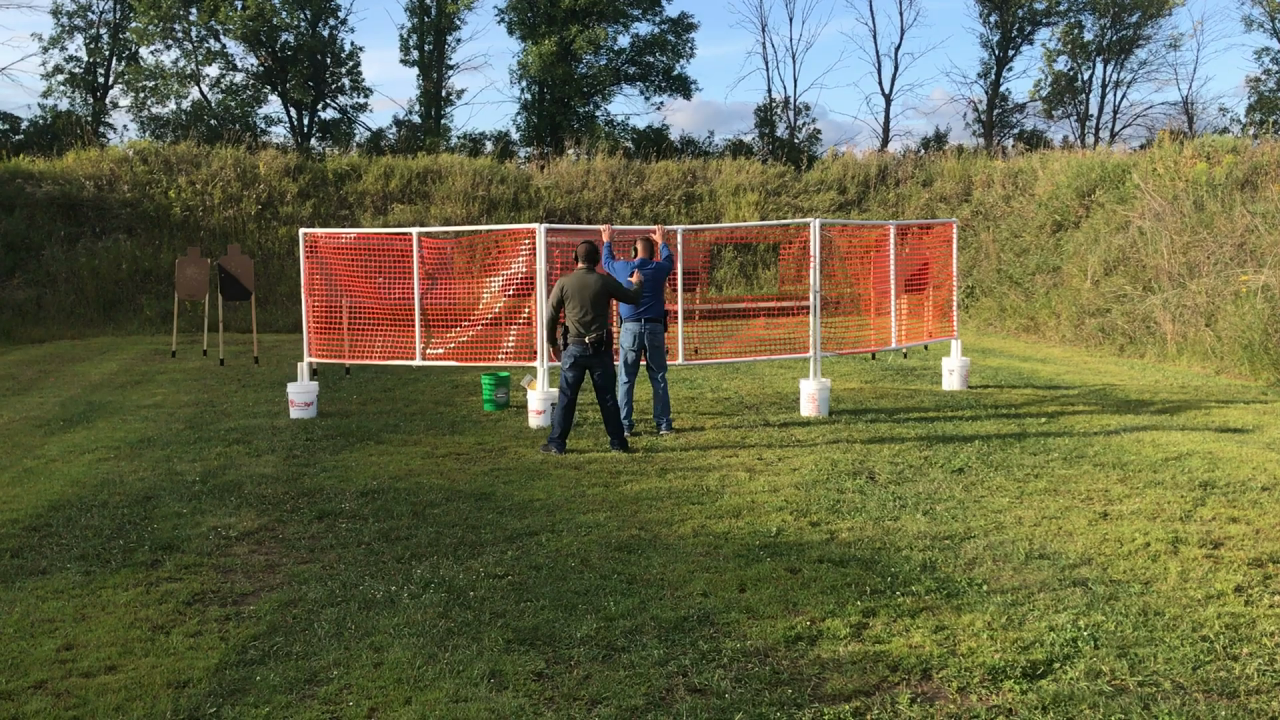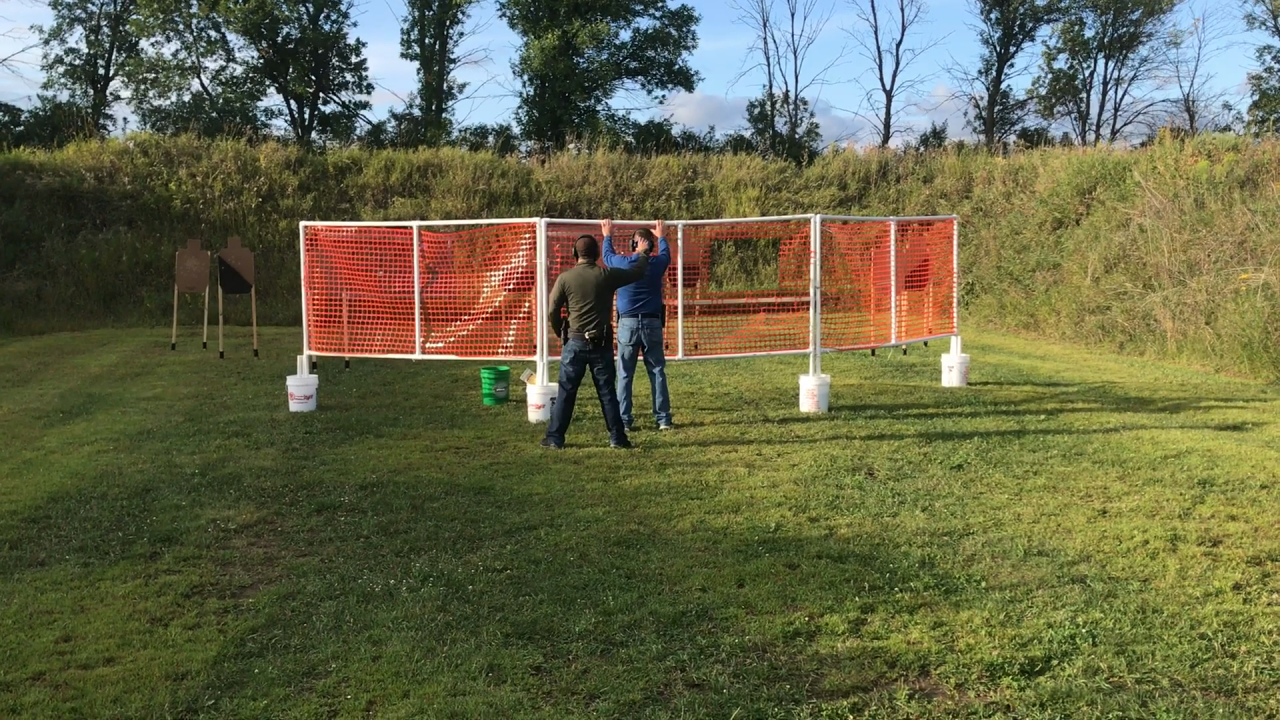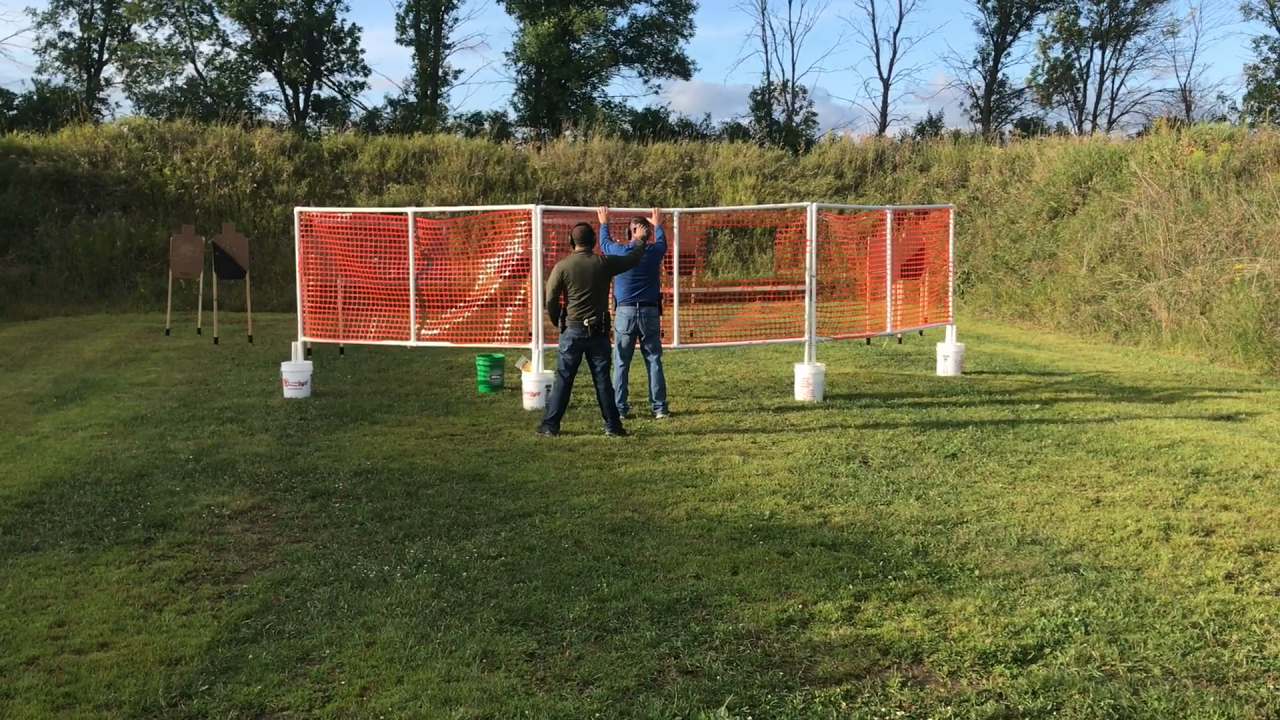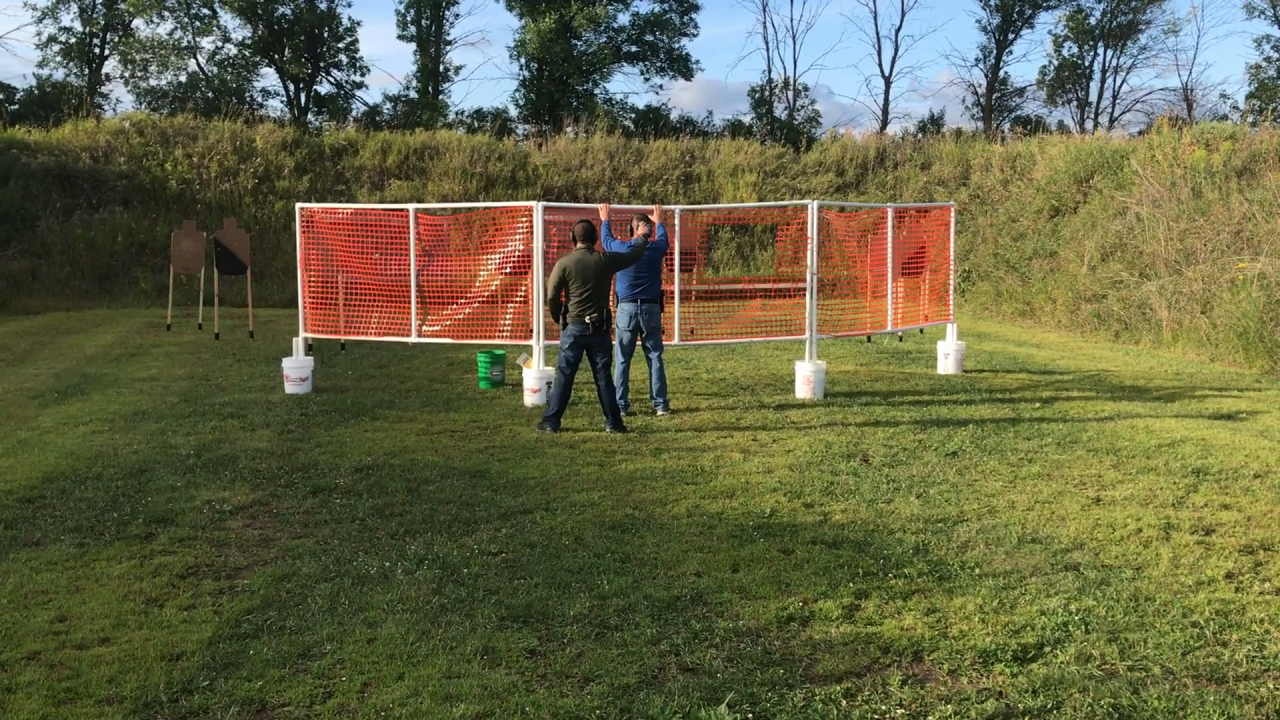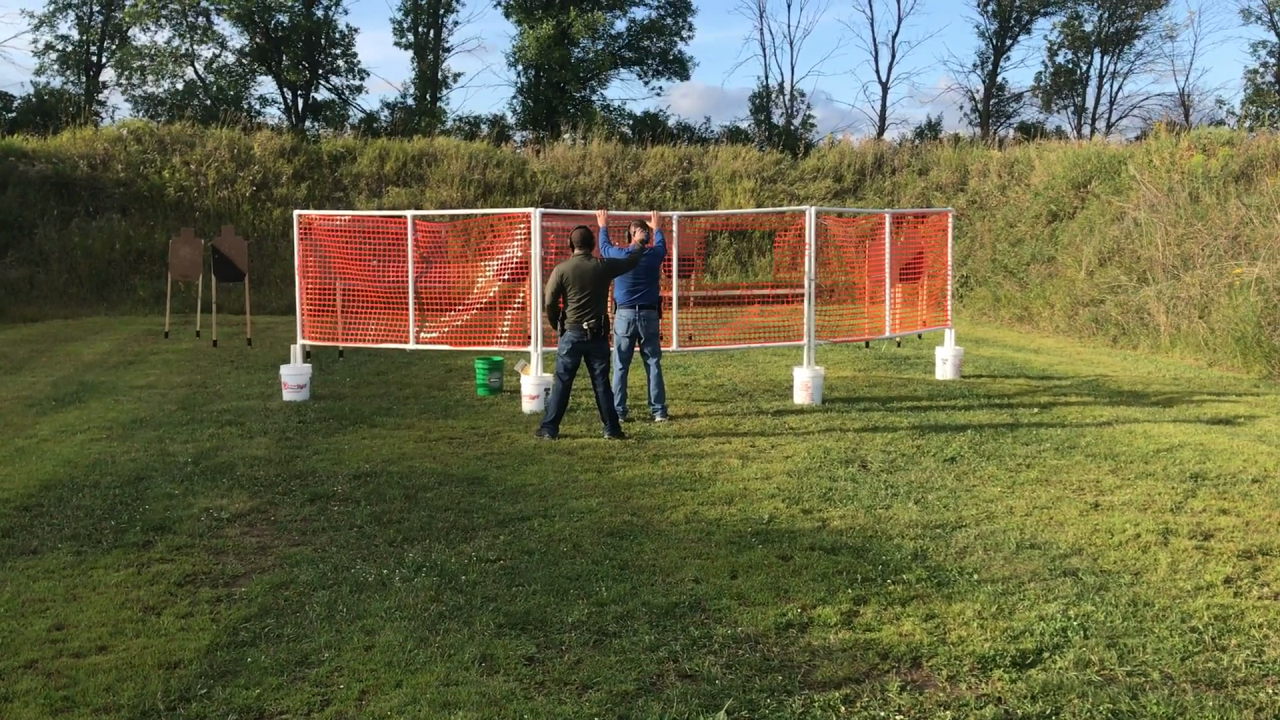
dt=1s
person 1, frame 1
left shoulder: (564, 282)
right shoulder: (606, 281)
left elbow: (551, 315)
right elbow: (633, 298)
left wrist: (553, 343)
right wrist: (638, 283)
left hip: (573, 347)
right hip: (600, 348)
left knee: (566, 397)
right knee: (607, 397)
left ankle: (556, 443)
right ankle: (617, 442)
person 1, frame 2
left shoulder: (565, 278)
right shoulder: (607, 275)
left elbow: (553, 310)
right elbow: (638, 272)
left wrist: (561, 333)
right wrist: (644, 253)
left hip: (575, 342)
right hip: (601, 343)
left knee: (565, 393)
right knee: (607, 393)
left ankle: (555, 438)
right ankle: (617, 438)
person 1, frame 3
left shoulder: (562, 266)
right shoulder: (605, 263)
left elbow: (550, 299)
right elbow: (634, 258)
left wrist: (558, 322)
right wrist: (641, 241)
left hip: (572, 330)
right hip: (598, 331)
left knee: (563, 380)
right knee: (603, 380)
left ankle: (550, 425)
right ankle: (612, 426)
person 1, frame 4
left shoulder: (564, 263)
right shoulder: (606, 260)
left elbow: (552, 296)
right elbow: (635, 254)
left wrist: (559, 318)
right wrist: (643, 238)
left hip: (573, 327)
right hip: (600, 328)
left knee: (564, 377)
right knee: (603, 377)
left ankle: (551, 421)
right ankle: (613, 422)
person 1, frame 5
left shoulder: (561, 269)
right shoulder: (604, 266)
left elbow: (549, 303)
right elbow: (631, 261)
left wrist: (557, 325)
right wrist: (639, 244)
left hip: (571, 333)
right hip: (597, 334)
left knee: (561, 383)
right knee: (602, 383)
left ankle: (549, 428)
right ankle: (611, 429)
person 2, frame 1
left shoulder: (623, 267)
right shoulder: (659, 268)
left elbow: (607, 261)
right elbow: (669, 260)
left wrist: (607, 242)
right wrist: (662, 242)
left hip: (631, 328)
right hip: (654, 327)
left knee: (626, 379)
right knee: (659, 377)
left ankle: (624, 425)
right ankle: (663, 424)
person 2, frame 2
left shoulder: (621, 263)
right shoulder: (657, 263)
left elbow: (607, 254)
right elbow: (665, 253)
left wrist: (607, 235)
right wrist: (661, 236)
left hip: (628, 323)
right hip: (652, 323)
left knee: (625, 374)
right knee: (657, 372)
left ankle: (624, 420)
right ankle: (663, 419)
person 2, frame 3
left shoulder: (619, 251)
right shoulder: (654, 251)
left elbow: (604, 242)
right elbow: (662, 241)
left wrist: (603, 223)
right wrist: (657, 224)
left hip: (625, 312)
right hip: (649, 312)
left knee: (621, 363)
right knee: (654, 361)
left ankle: (619, 408)
right ankle: (659, 407)
person 2, frame 4
left shoulder: (621, 249)
right shoulder: (657, 248)
left elbow: (606, 239)
right elbow: (663, 238)
left wrist: (605, 220)
right wrist: (659, 221)
left hip: (627, 309)
right hip: (651, 309)
left knee: (622, 360)
right knee: (655, 358)
left ankle: (620, 405)
right ankle: (660, 404)
person 2, frame 5
left shoulder: (619, 255)
right shoulder: (655, 255)
left elbow: (604, 246)
right elbow: (661, 244)
left wrist: (603, 226)
right wrist: (657, 228)
left hip: (625, 315)
right hip: (649, 315)
left knee: (621, 366)
right knee: (653, 364)
left ankle: (619, 411)
right ankle: (659, 411)
